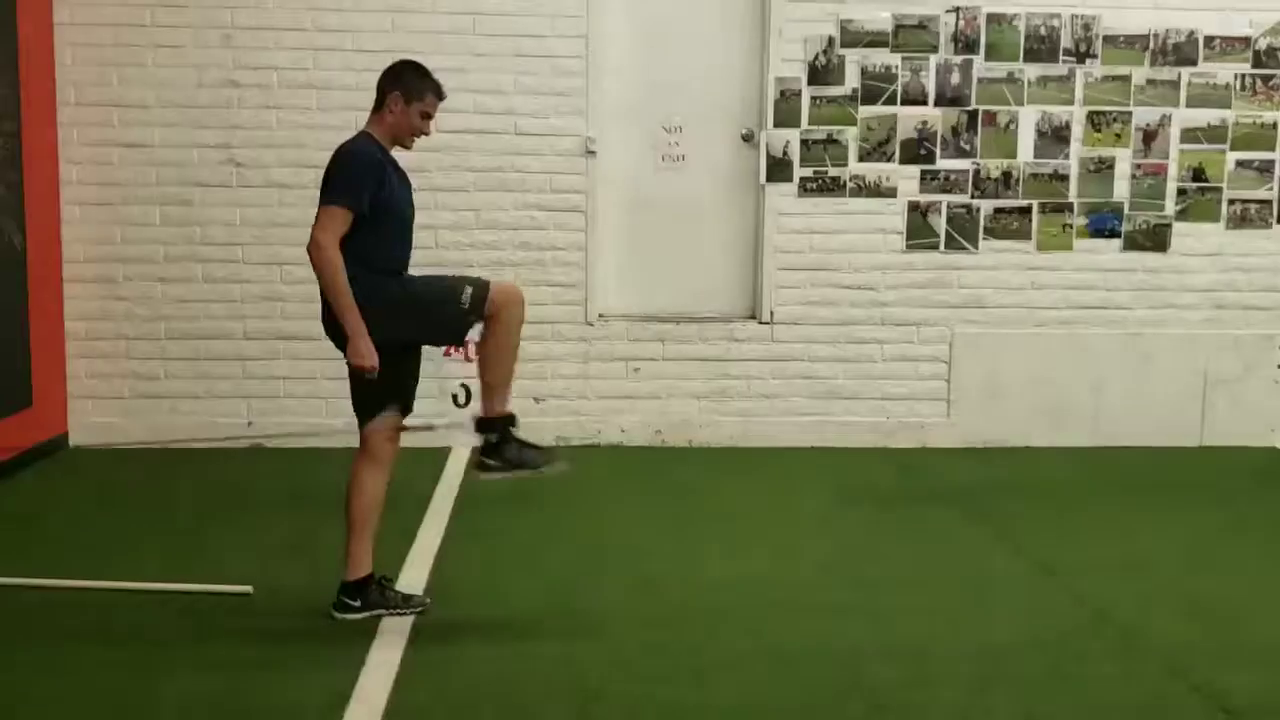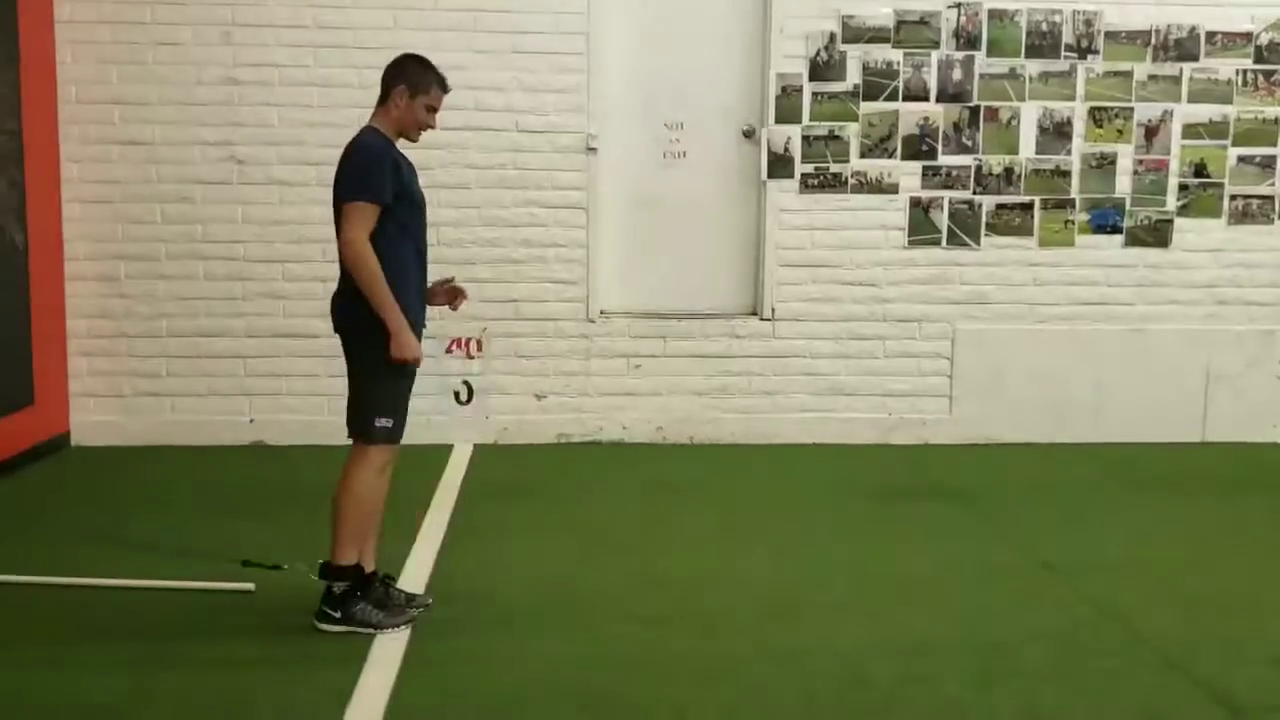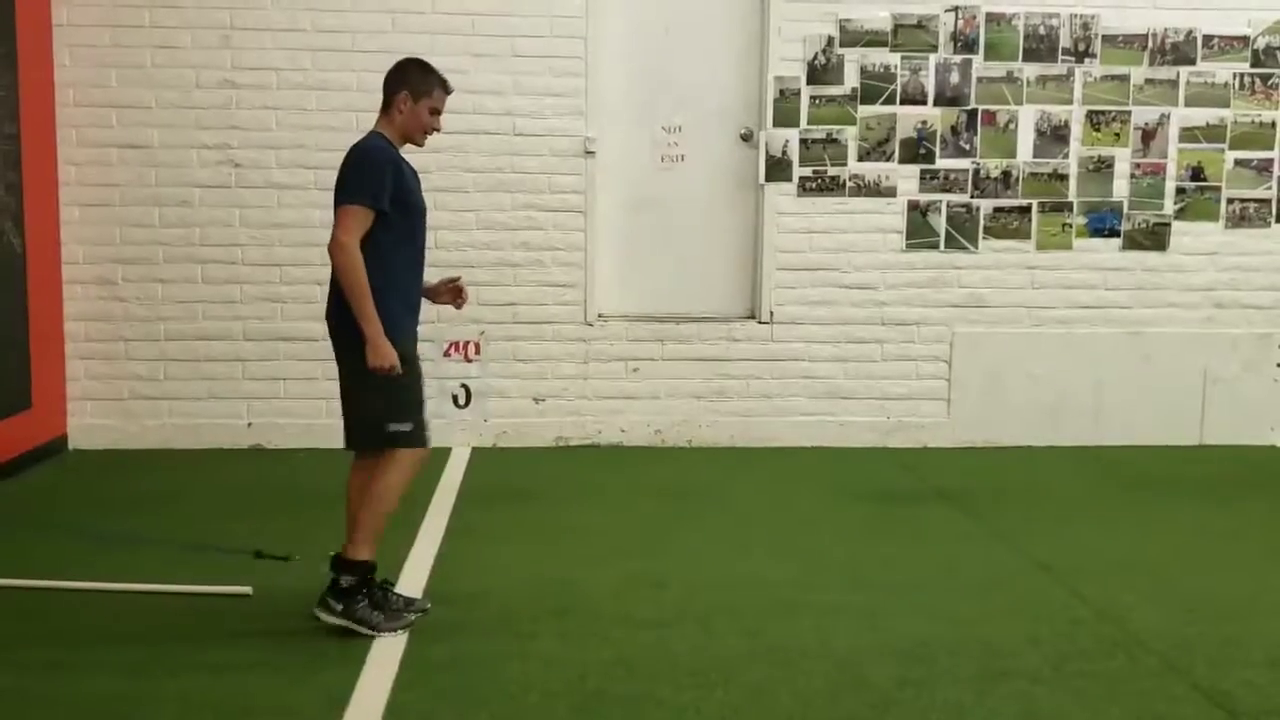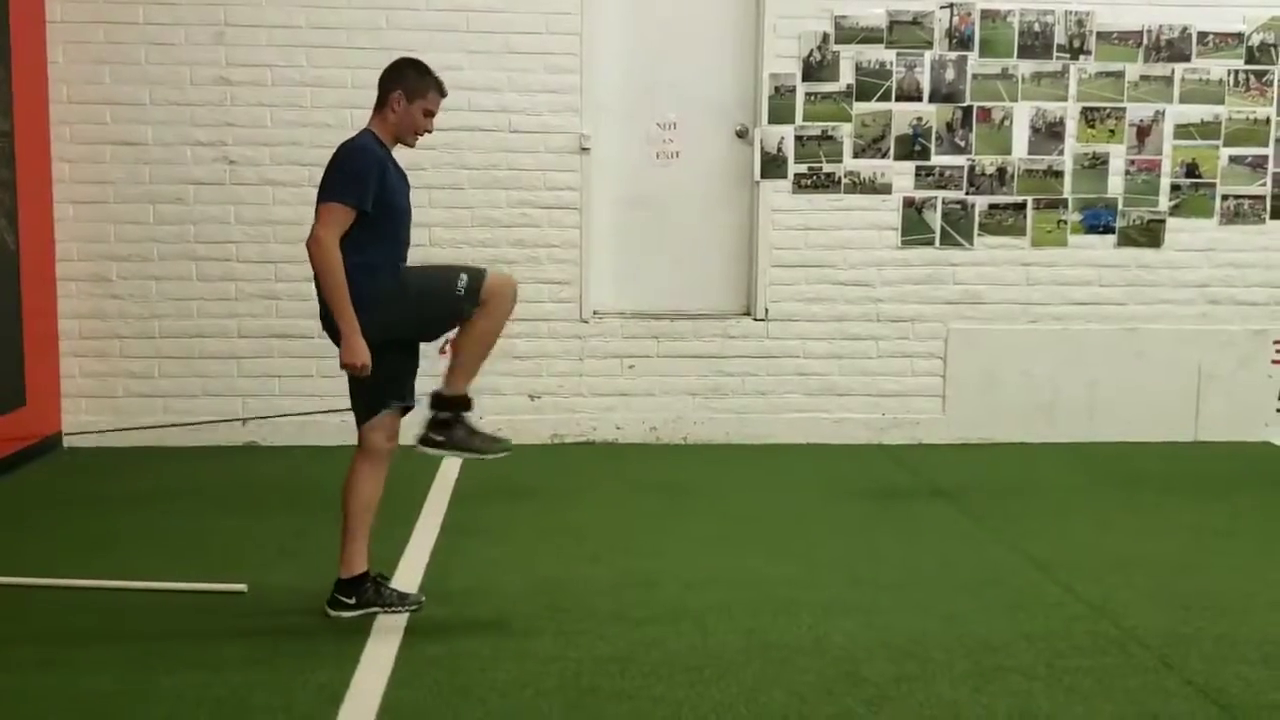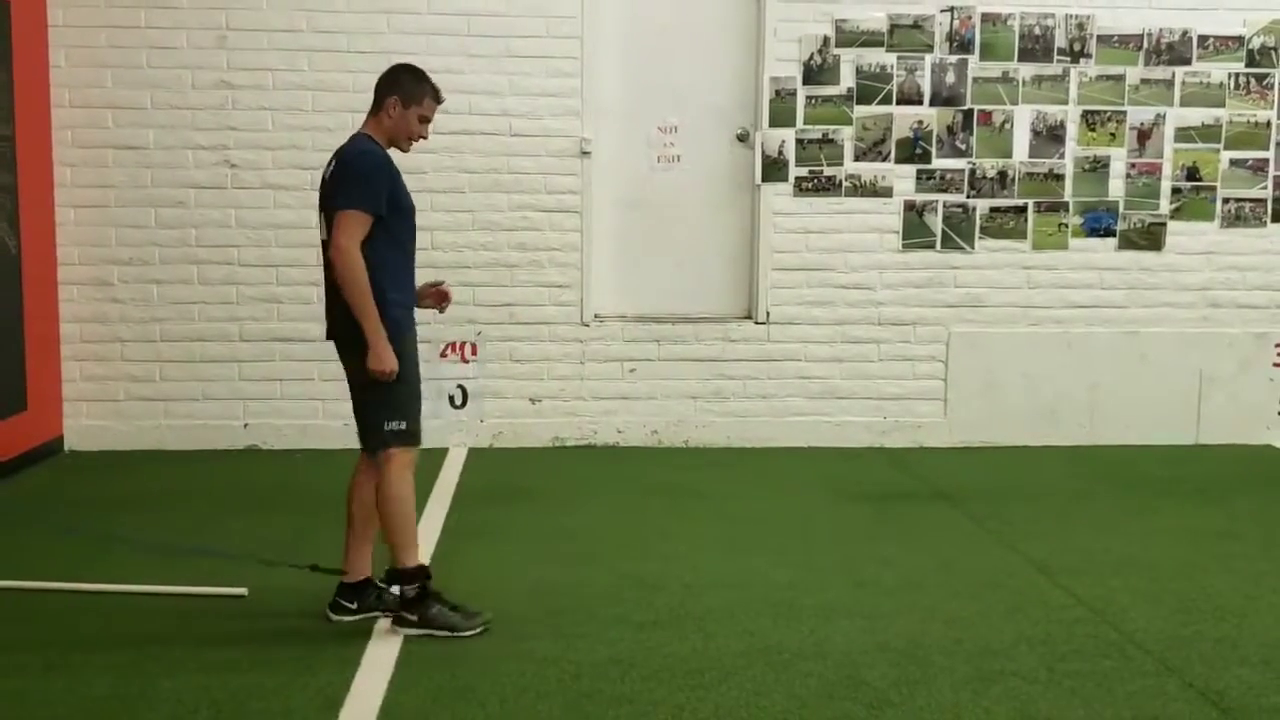
dt=0.4s
person 1, frame 1
left shoulder: (382, 163)
right shoulder: (358, 159)
right elbow: (323, 245)
right wrist: (356, 335)
left hip: (385, 311)
right hip: (370, 312)
left knee: (380, 443)
right knee: (506, 301)
left ankle: (359, 586)
right ankle: (496, 436)
person 1, frame 2
left shoulder: (385, 156)
right shoulder: (372, 153)
right elbow: (354, 244)
left wrist: (423, 293)
right wrist: (398, 325)
left hip: (381, 322)
right hip: (378, 327)
left knee: (374, 447)
right knee: (375, 450)
left ankle: (359, 578)
right ankle: (341, 593)
person 1, frame 3
left shoulder: (389, 162)
right shoulder: (372, 157)
right elbow: (344, 245)
left wrist: (426, 291)
right wrist: (375, 335)
left hip: (388, 326)
right hip: (374, 331)
left knee: (378, 455)
right knee: (401, 452)
left ankle: (362, 582)
right ankle: (347, 586)
person 1, frame 4
left shoulder: (382, 162)
right shoulder: (360, 156)
right elbow: (323, 241)
left wrist: (426, 299)
right wrist: (351, 334)
left hip: (381, 307)
right hip: (369, 305)
left knee: (378, 440)
right knee: (498, 290)
left ankle: (353, 583)
right ankle: (447, 415)
person 1, frame 5
left shoulder: (360, 162)
right shoulder: (367, 163)
right elbow: (343, 250)
left wrist: (410, 295)
right wrist: (378, 338)
left hip: (375, 327)
right hip: (375, 333)
left knee: (379, 453)
right knee: (397, 453)
left ankle: (356, 588)
right ankle: (412, 593)
